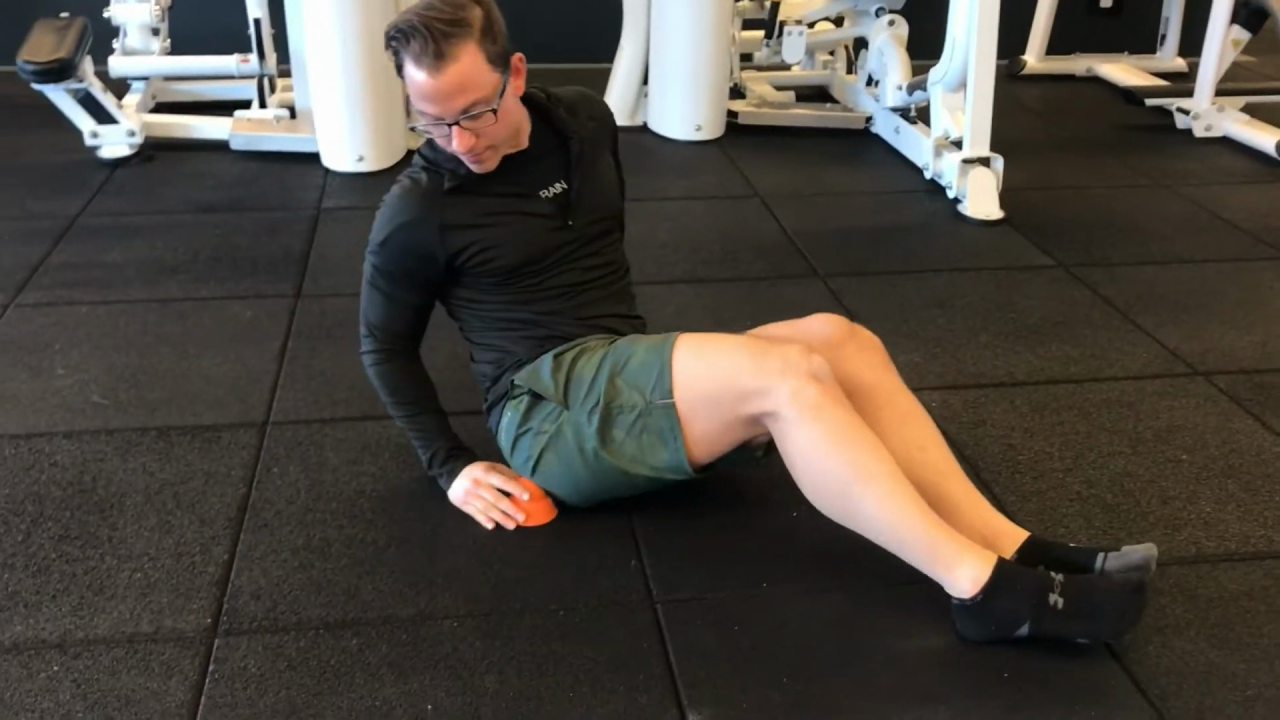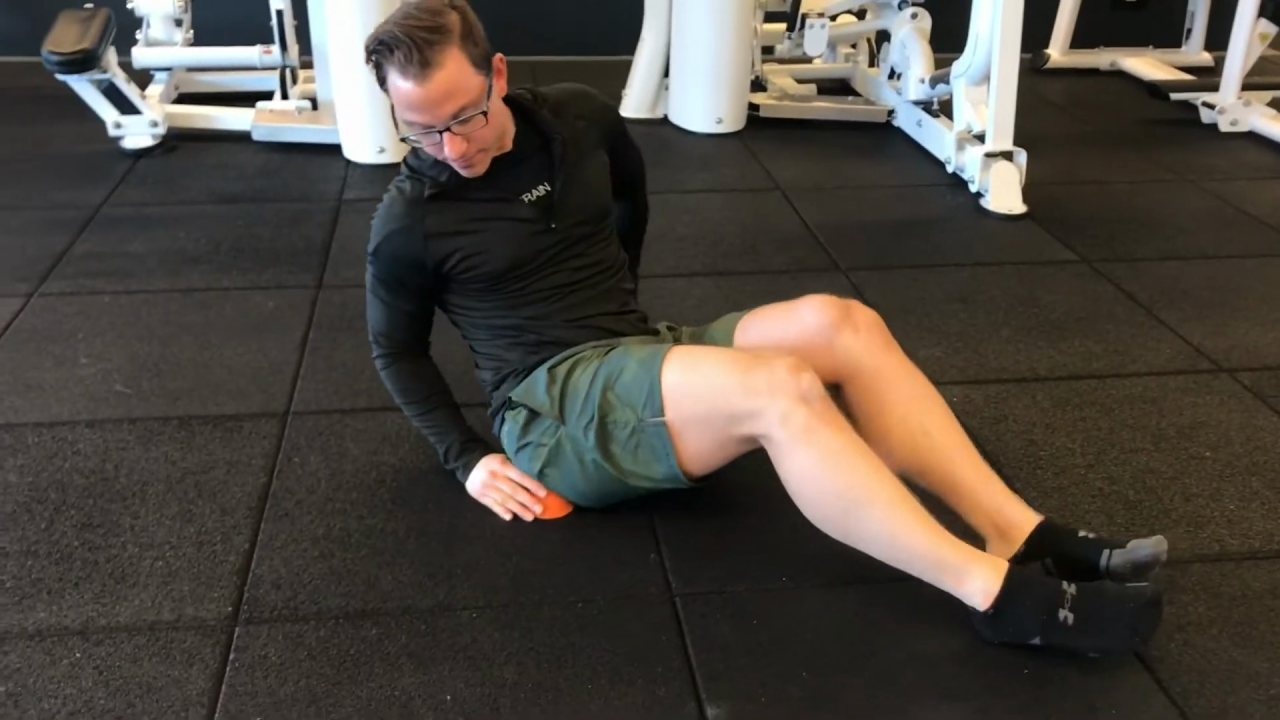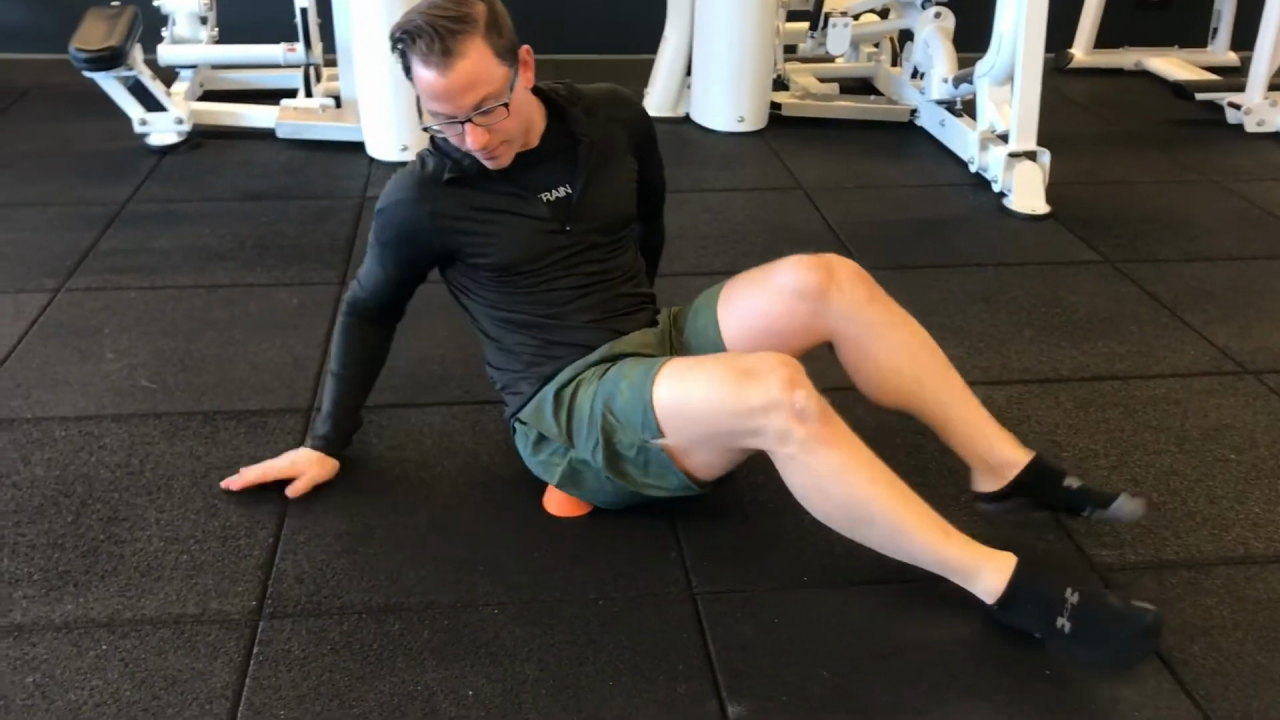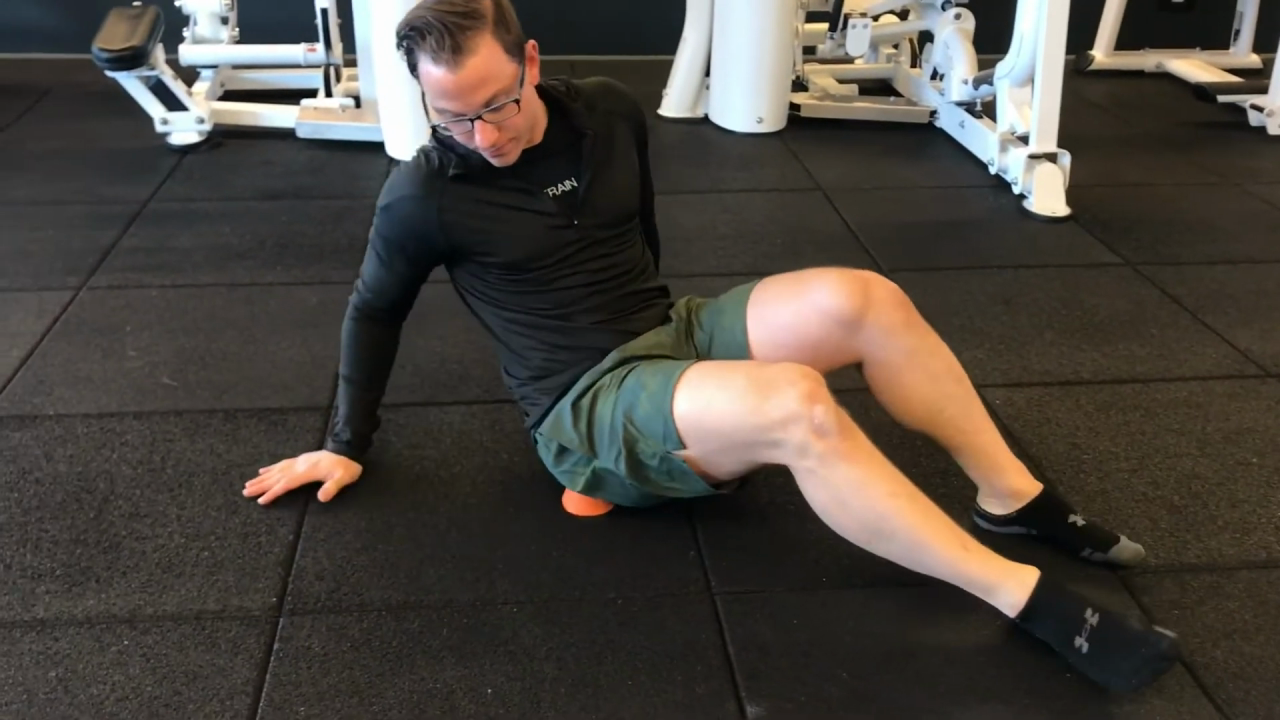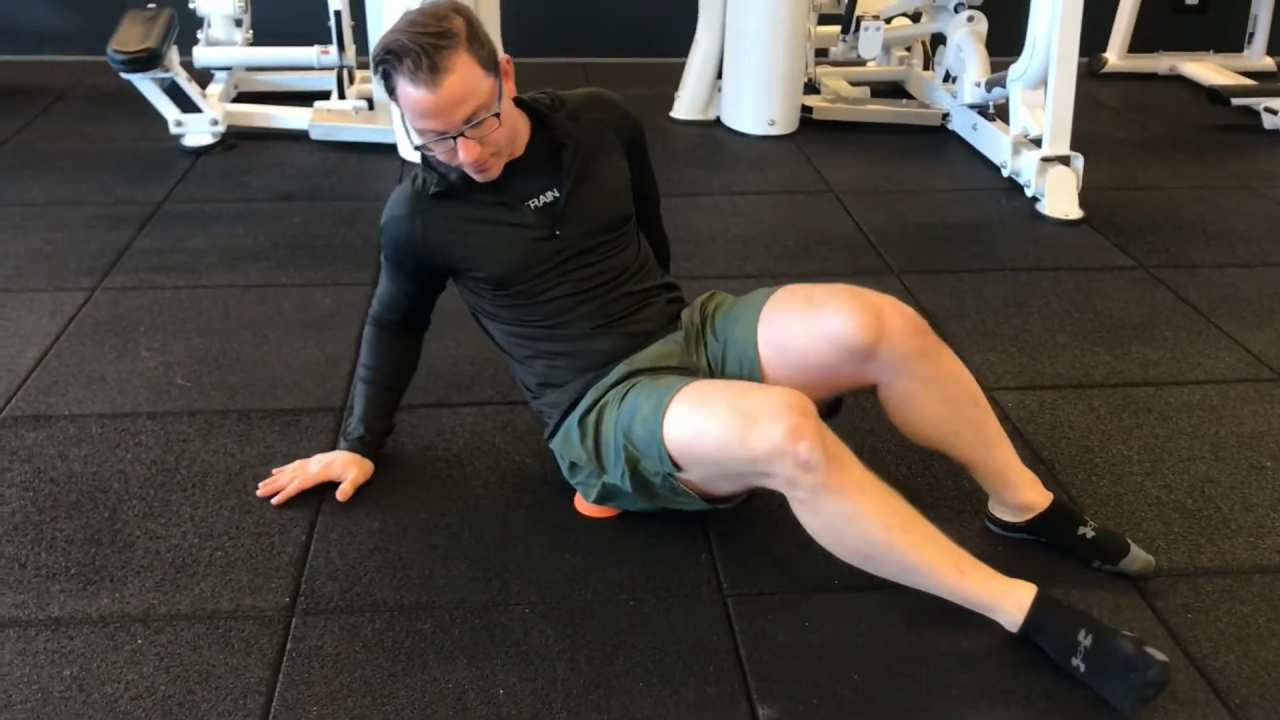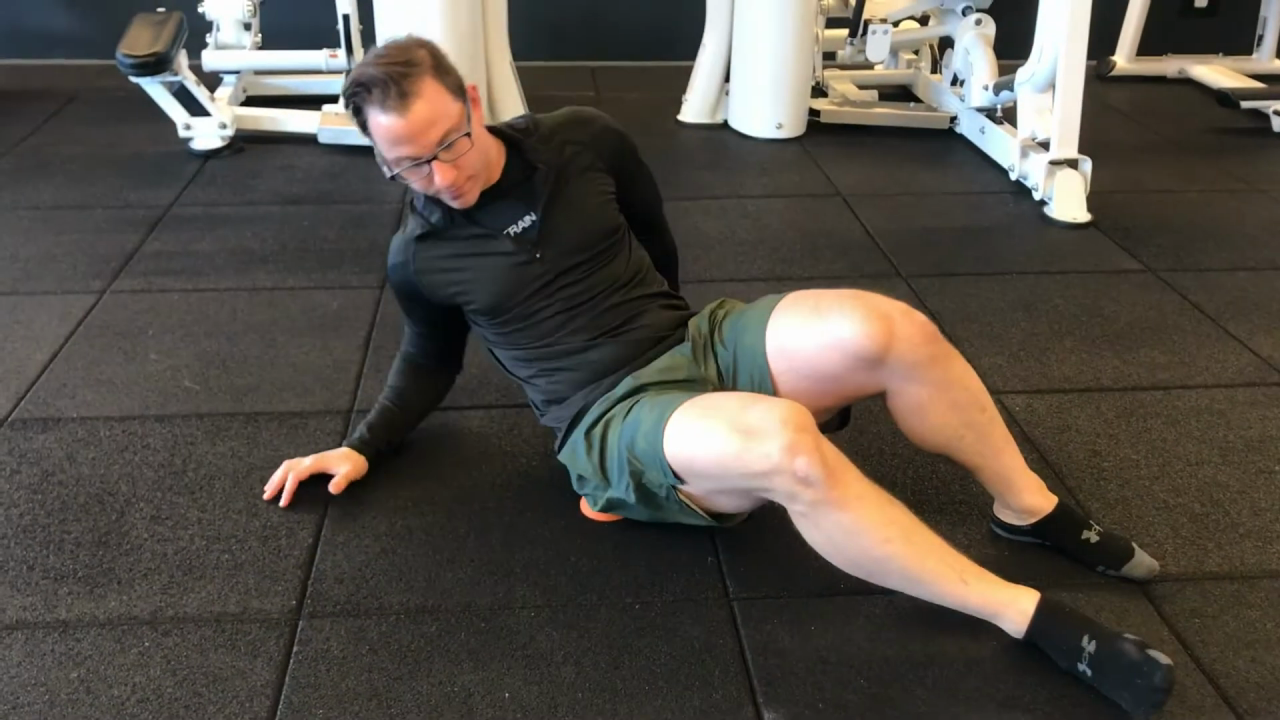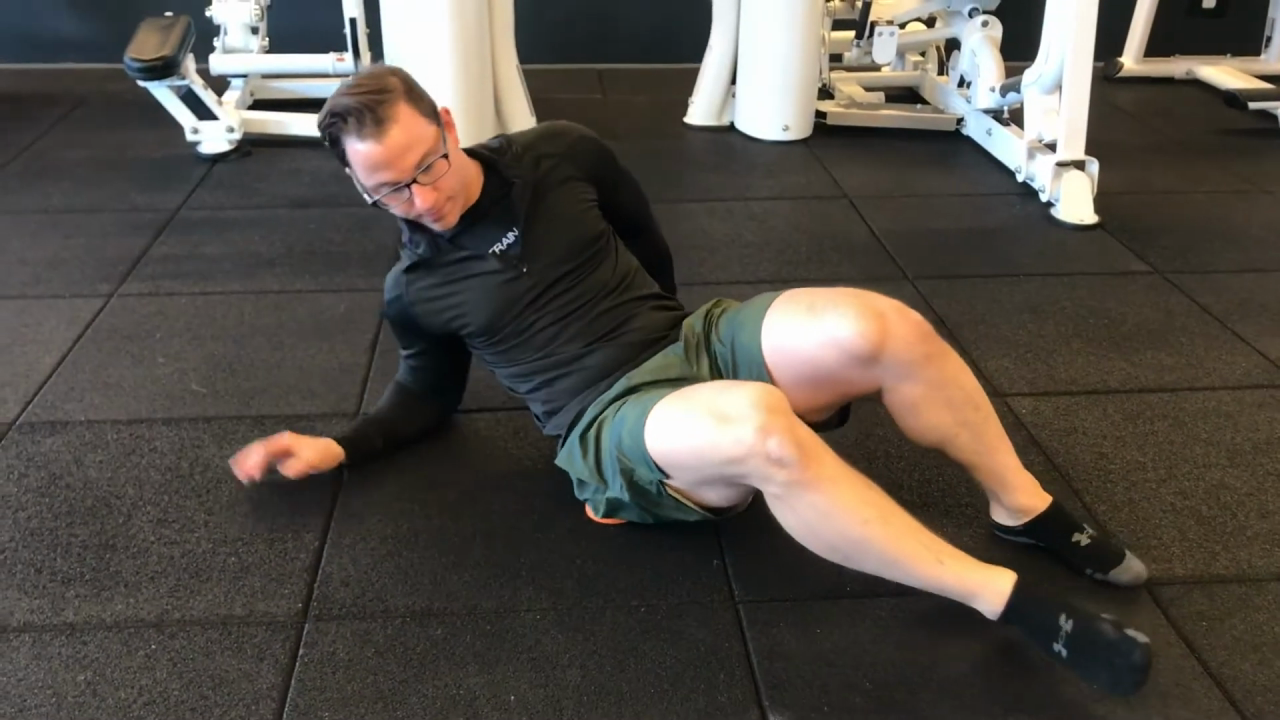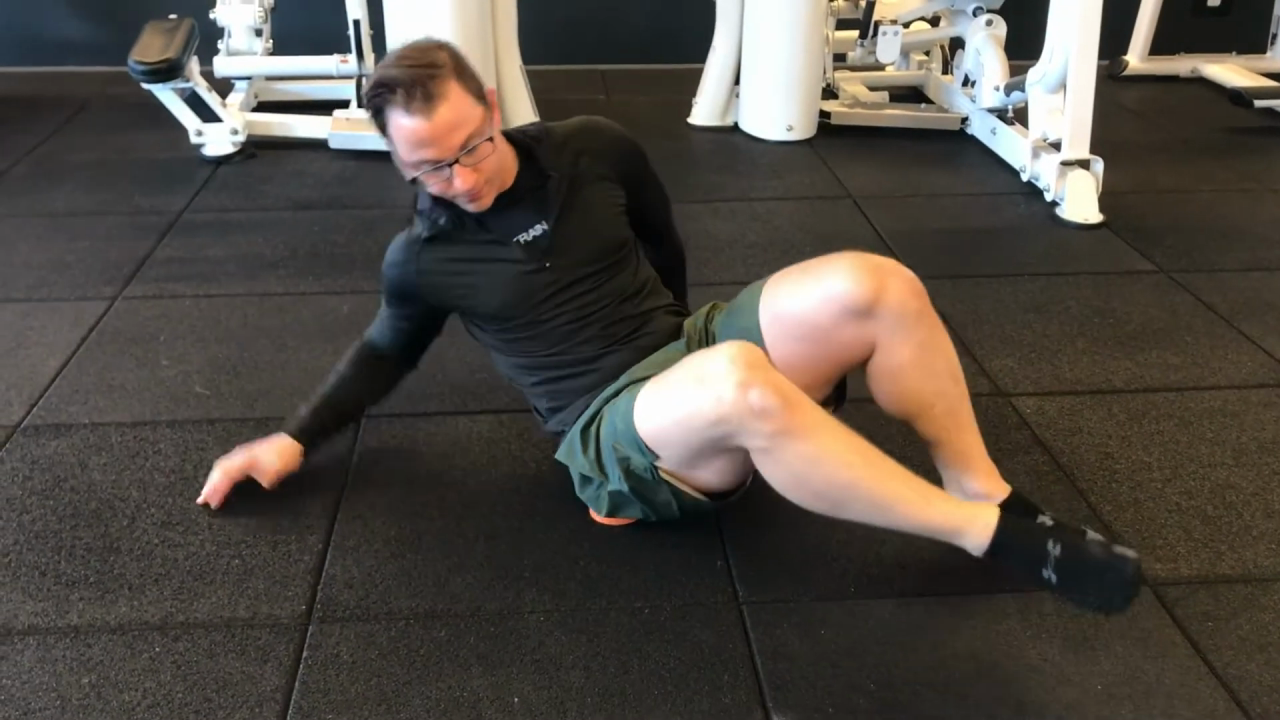
dt=0.3s
person 1, frame 1
left shoulder: (582, 119)
right shoulder: (418, 213)
right elbow: (386, 346)
right wrist: (450, 464)
left hip: (634, 373)
right hip: (551, 408)
left knee: (842, 342)
right knee: (789, 372)
left ankle: (1007, 549)
right ankle: (985, 589)
person 1, frame 2
left shoulder: (578, 117)
right shoulder: (410, 220)
right elbow: (396, 348)
right wrist: (467, 457)
left hip: (646, 355)
right hip: (554, 412)
left knee: (838, 324)
right knee: (783, 390)
left ankle: (1020, 537)
right ankle: (1001, 596)
person 1, frame 3
left shoulder: (612, 118)
right shoulder: (420, 200)
right elbow: (368, 310)
right wrist: (327, 443)
left hip: (662, 340)
right hip: (569, 412)
left knee: (821, 281)
right knee: (777, 392)
left ankle: (1010, 472)
right ankle: (1008, 588)
person 1, frame 4
left shoulder: (608, 112)
right shoulder: (422, 197)
right elbow: (374, 313)
right wrist: (346, 445)
left hip: (675, 333)
right hip: (589, 412)
left knee: (861, 300)
right knee: (797, 403)
left ankle: (1015, 498)
right ankle: (1031, 601)
person 1, frame 5
left shoulder: (597, 122)
right shoulder: (418, 218)
right elbow: (396, 324)
right wrist: (359, 444)
left hip: (693, 331)
right hip: (605, 413)
left knee: (876, 327)
right knee: (784, 430)
left ankle: (1025, 507)
right ankle: (1028, 613)
person 1, frame 6
left shoulder: (580, 141)
right shoulder: (419, 257)
right elbow: (431, 360)
right wrist: (360, 449)
left hip: (702, 341)
right hip: (615, 424)
left knee: (887, 332)
right knee: (784, 444)
left ankle: (1031, 511)
right ankle: (1033, 618)
person 1, frame 7
left shoulder: (557, 155)
right shoulder: (415, 290)
right elbow: (428, 398)
right wrist: (334, 449)
left hip: (703, 341)
right hip: (615, 432)
left knee: (881, 330)
right knee: (759, 425)
left ankle: (1024, 510)
right ankle: (1012, 601)
person 1, frame 8
left shoulder: (593, 150)
right shoulder: (420, 260)
right elbow: (384, 352)
right wrist: (294, 439)
left hip: (698, 342)
right hip: (618, 434)
left knee: (873, 287)
right knee: (742, 386)
left ankle: (983, 494)
right ankle: (997, 537)
